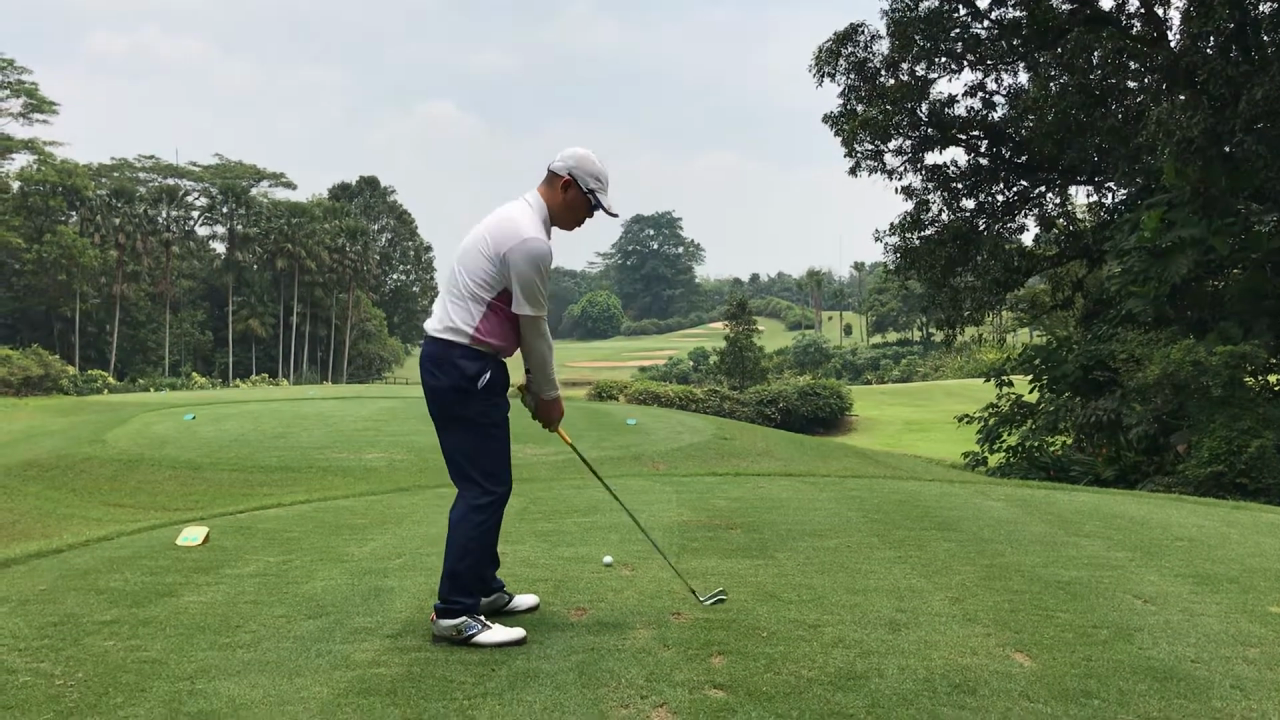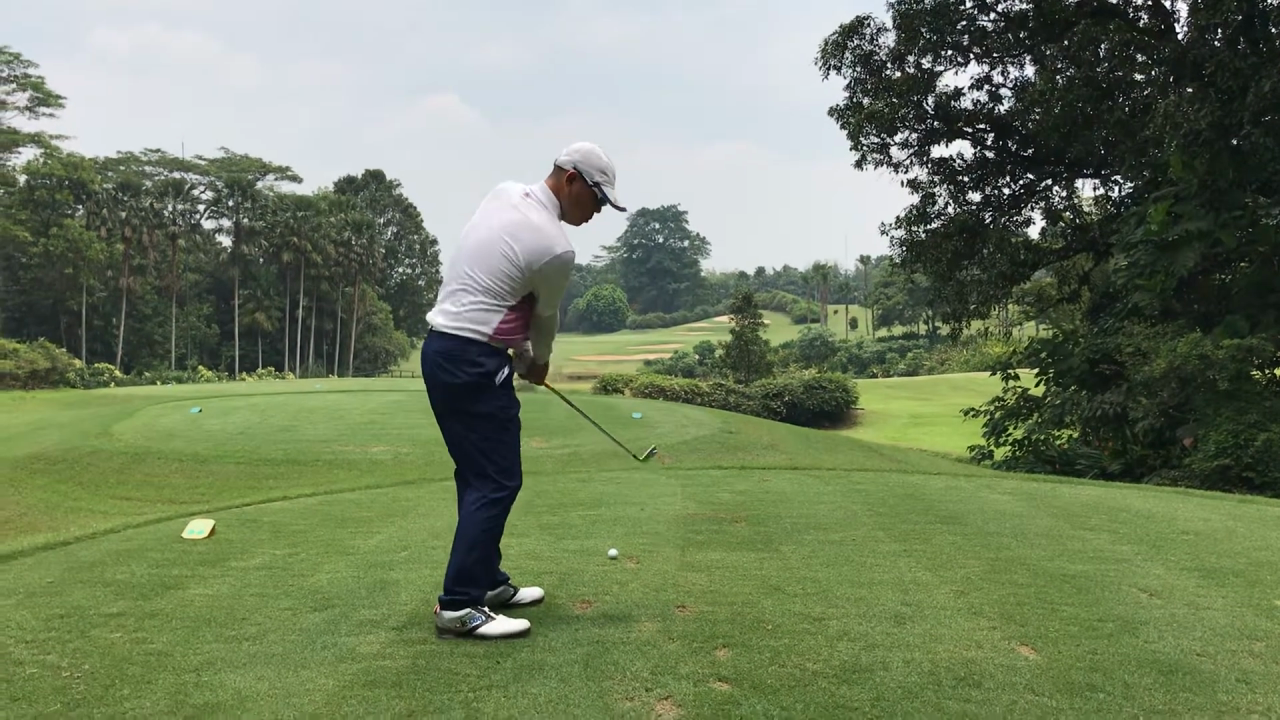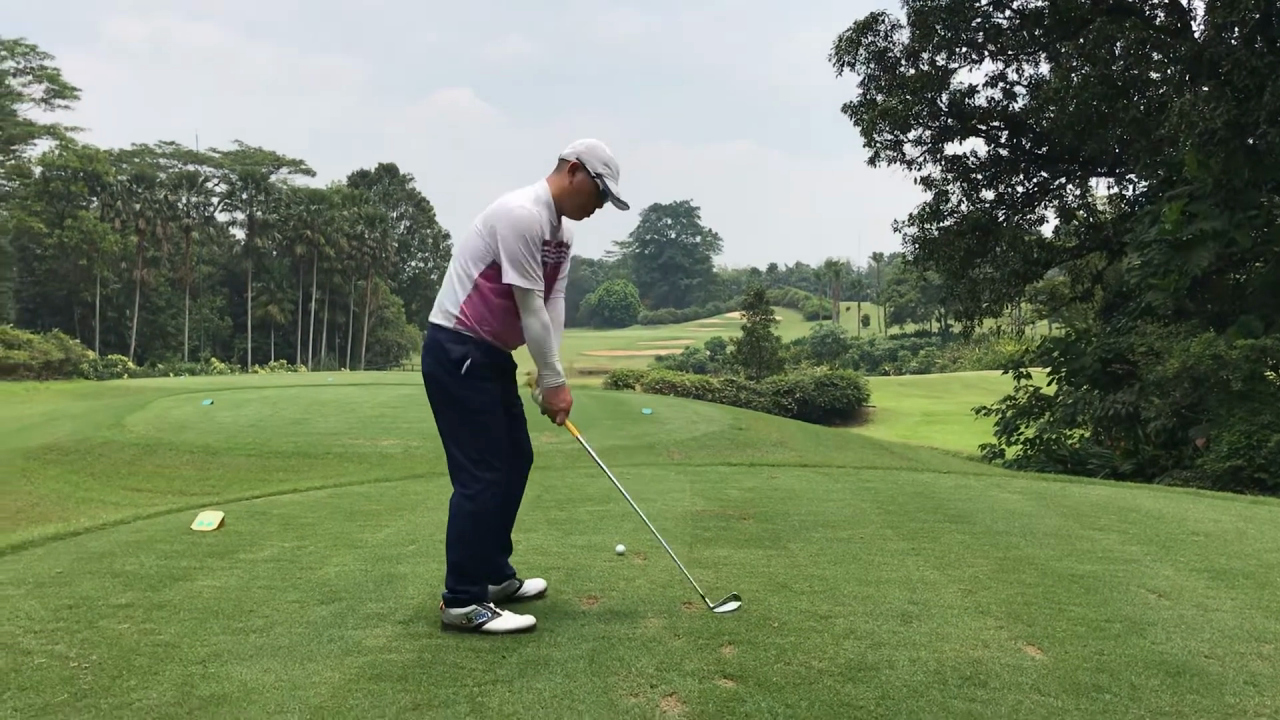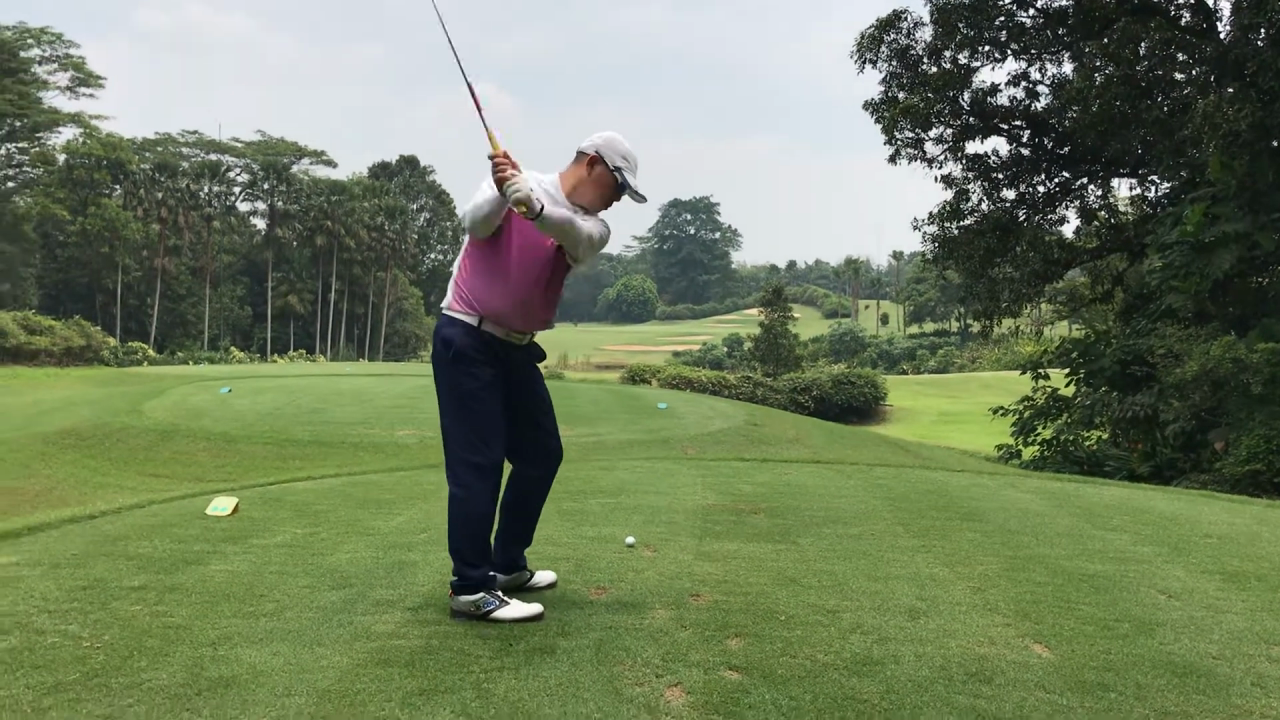
dt=0.3s
person 1, frame 1
left shoulder: (521, 219)
right shoulder: (529, 240)
left elbow: (530, 322)
right elbow: (534, 327)
left wrist: (535, 383)
right wrist: (548, 393)
left hip: (463, 361)
right hip: (462, 365)
left knee: (490, 480)
right knee: (484, 486)
left ankle: (481, 587)
right ankle: (454, 612)
person 1, frame 2
left shoulder: (506, 194)
right shoulder: (555, 250)
right elbow: (544, 318)
left wrist: (522, 347)
right wrist: (536, 357)
left hip: (445, 347)
right hip: (473, 361)
left knee: (480, 474)
right knee: (497, 480)
left ankle: (485, 580)
right ankle: (458, 604)
person 1, frame 3
left shoulder: (560, 236)
right shoulder: (523, 213)
left elbow: (552, 307)
right elbow: (529, 308)
left wrist: (548, 376)
right wrist: (554, 380)
left hip: (482, 353)
right hip: (458, 352)
left knee: (513, 461)
right knee: (481, 474)
left ankle: (493, 575)
right ankle: (462, 600)
person 1, frame 4
left shoulder: (596, 229)
right shoulder: (505, 184)
left elbow: (567, 230)
right elbow: (476, 223)
left wrist: (530, 199)
right wrist: (504, 188)
left hip: (517, 350)
right hip: (466, 341)
left knee: (540, 455)
right knee: (478, 463)
left ankle: (506, 565)
right ankle: (471, 588)
